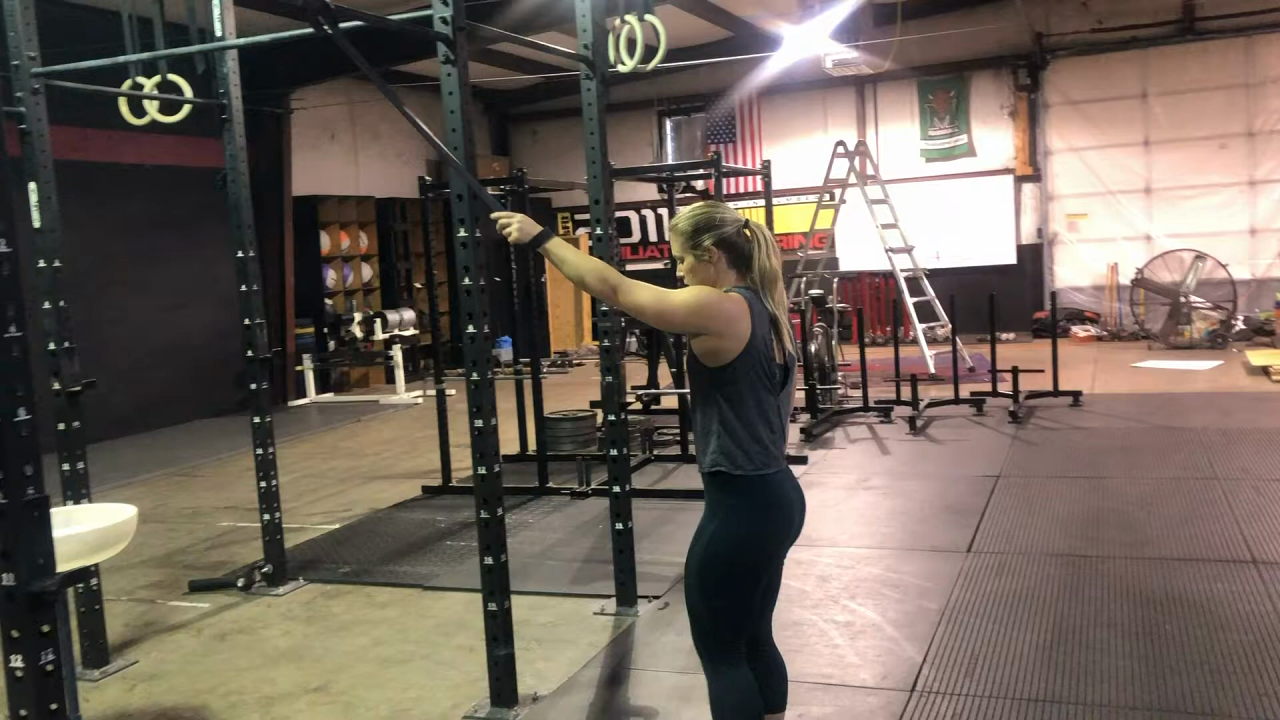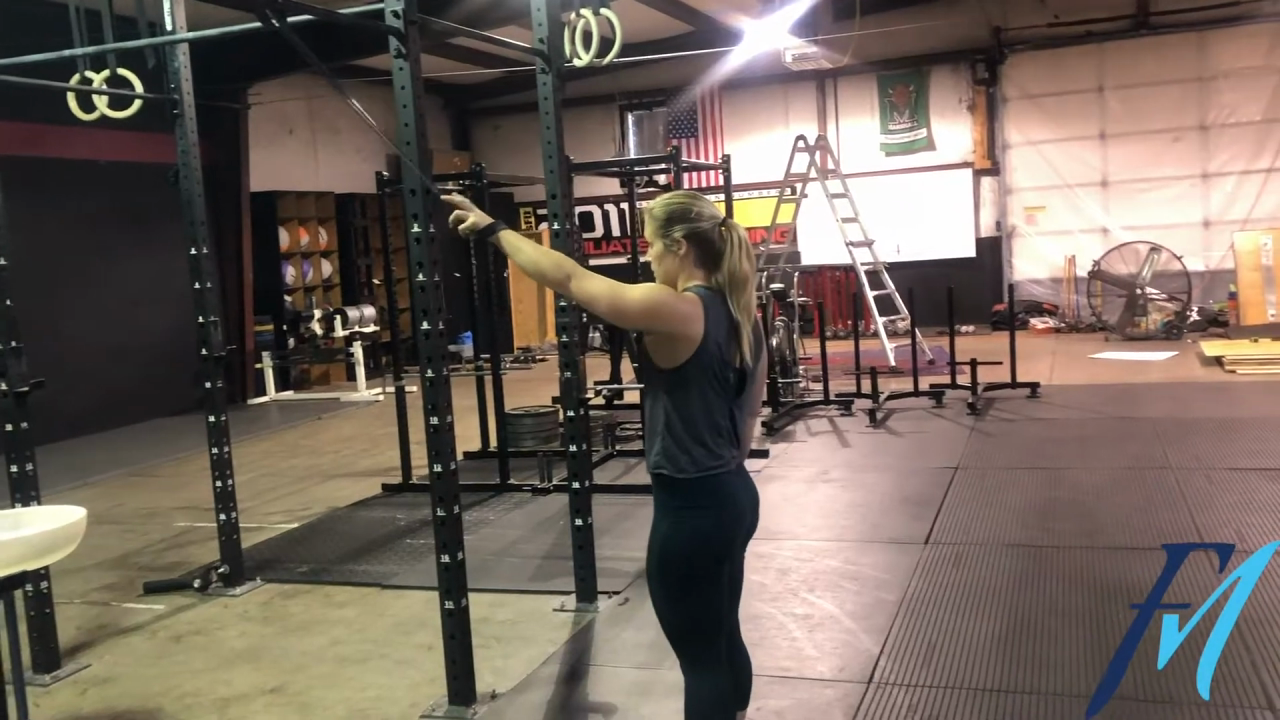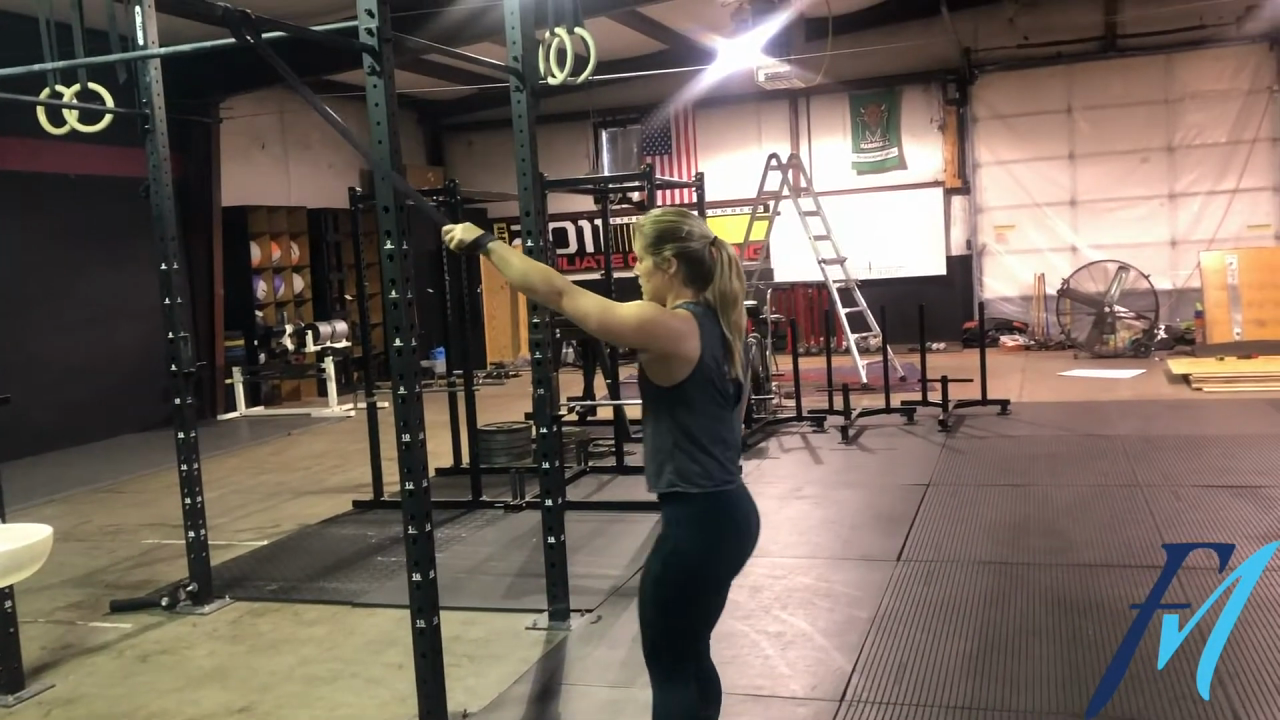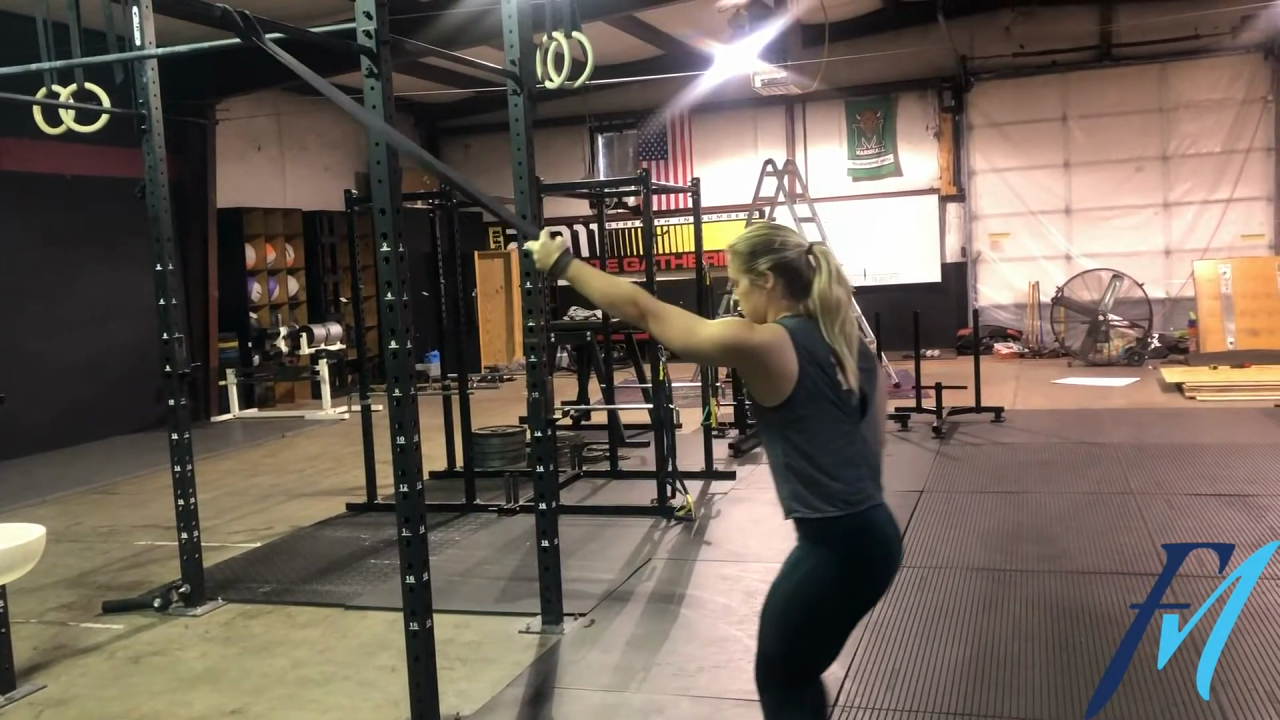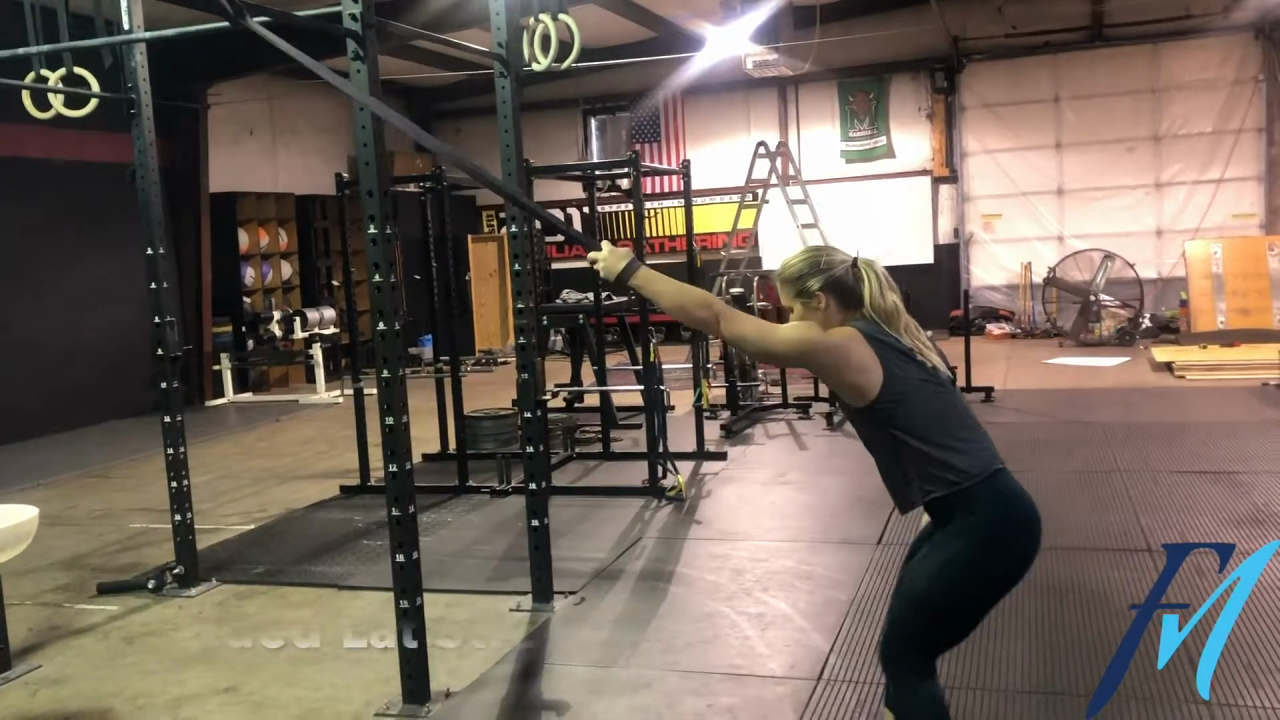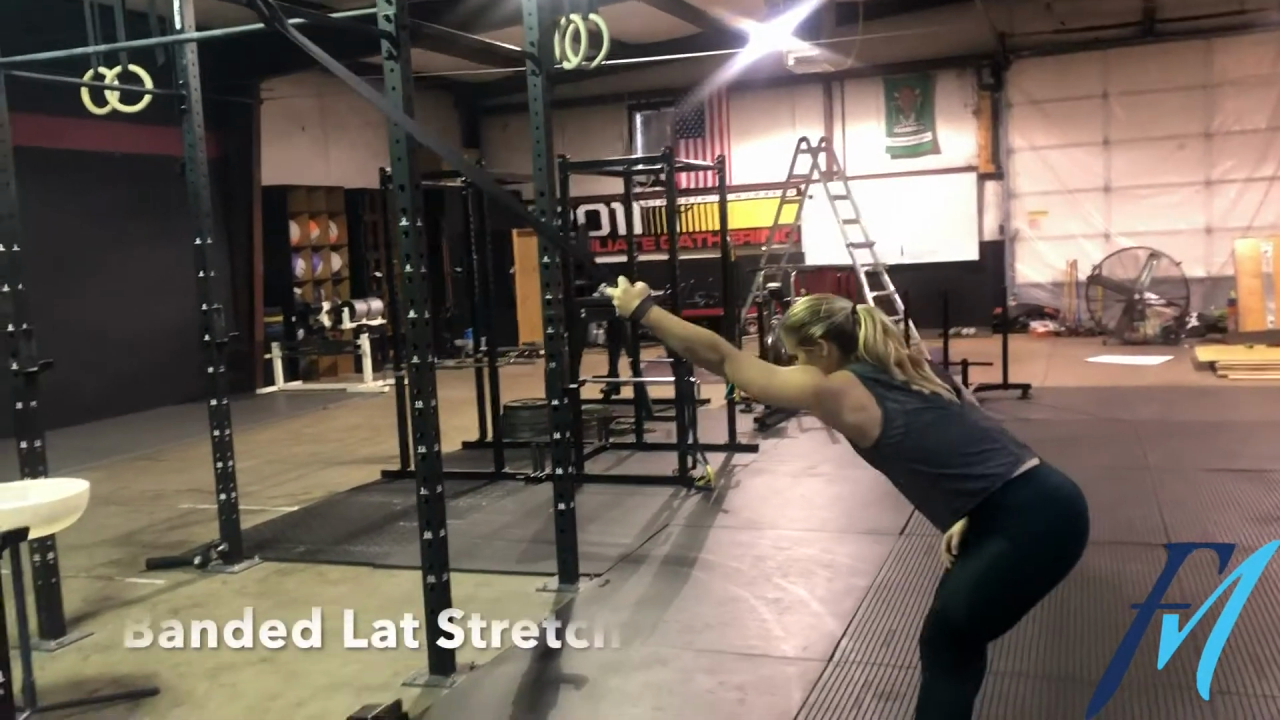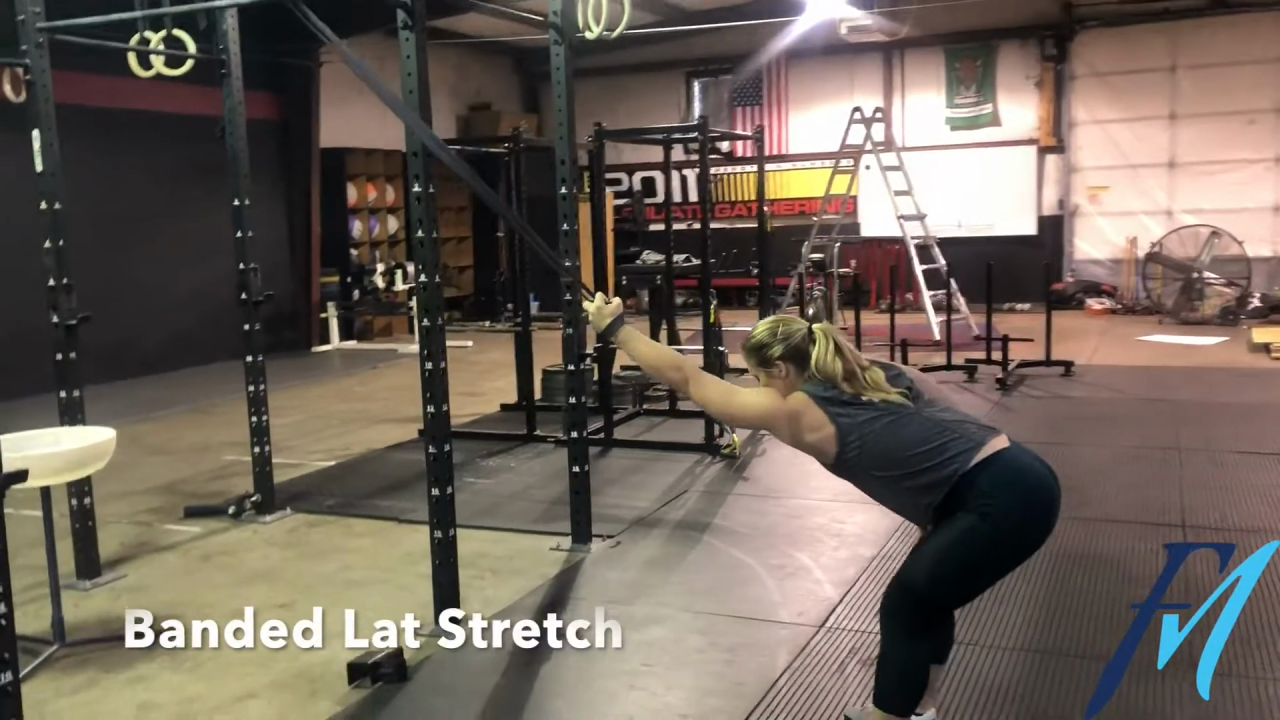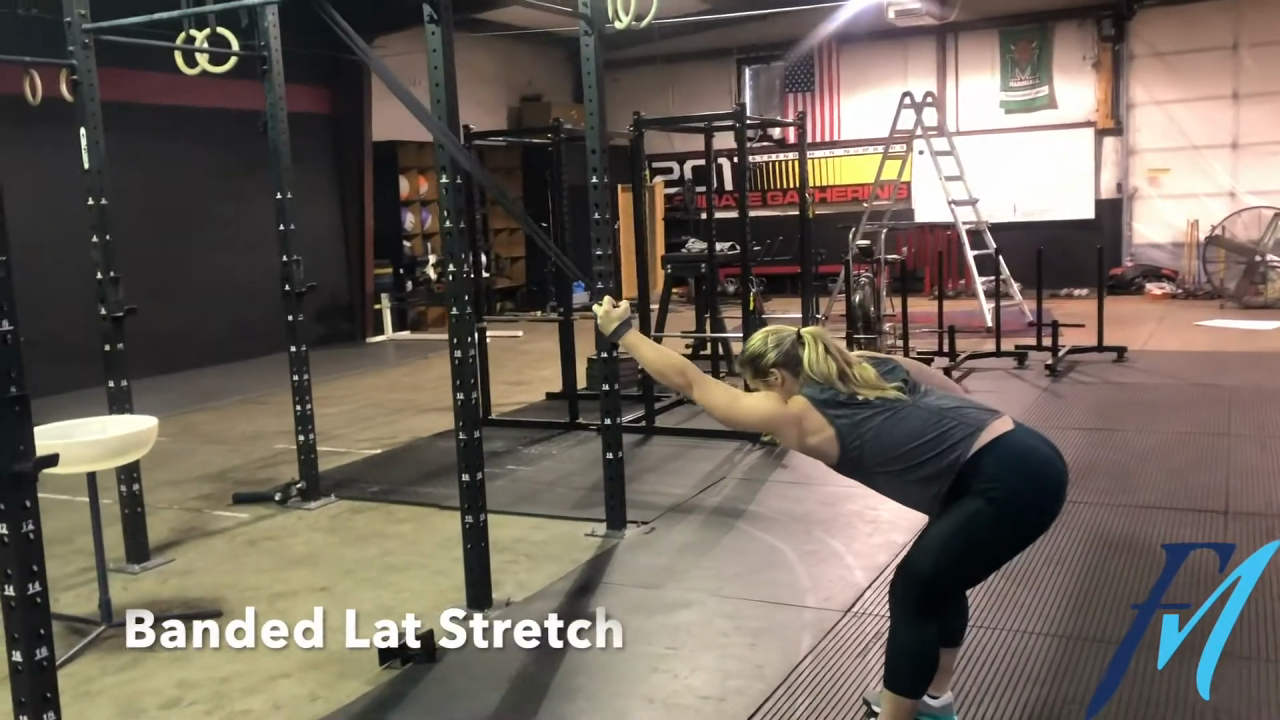
dt=0.7s
person 1, frame 1
left shoulder: (720, 311)
right shoulder: (768, 312)
left elbow: (614, 288)
left wrist: (540, 238)
left hip: (741, 505)
right hip: (776, 496)
left knee: (720, 654)
right knee: (752, 641)
person 1, frame 2
left shoulder: (674, 311)
right shoulder: (741, 315)
left elbow: (568, 278)
left wrist: (493, 228)
left hip: (690, 507)
right hip: (733, 496)
left knee: (701, 657)
right knee: (722, 640)
person 1, frame 3
left shoulder: (668, 328)
right shoulder: (717, 326)
left elbow: (558, 293)
left wrist: (483, 242)
left hip: (699, 522)
right hip: (727, 514)
left knee: (670, 672)
right knee: (686, 658)
person 1, frame 4
left shoulder: (763, 345)
right shoulder: (847, 343)
left elbow: (644, 311)
left wrist: (562, 262)
left hip: (838, 545)
right hip: (870, 533)
right knee: (792, 672)
person 1, frame 5
left shoulder: (837, 348)
right shoulder: (895, 337)
left elbow: (716, 317)
left wrist: (628, 270)
left hip: (987, 523)
right hip: (972, 511)
left knee: (904, 653)
right knee: (906, 639)
person 1, frame 6
left shoulder: (839, 393)
right shoulder: (907, 369)
left elbow: (722, 358)
left wrist: (642, 310)
right wrist: (968, 517)
left hip: (1034, 520)
right hip: (1028, 502)
left knee: (945, 644)
right knee: (953, 631)
person 1, frame 7
left shoulder: (796, 413)
right shoulder: (876, 374)
left elbow: (686, 377)
left wrist: (614, 327)
right wrist: (937, 514)
left hip: (1005, 497)
right hip: (1015, 475)
left knee: (905, 609)
right knee: (924, 598)
person 1, frame 8
left shoulder: (797, 417)
right shoulder: (875, 367)
left elbow: (691, 381)
right elbow: (958, 398)
left hip: (1011, 479)
right hip: (1024, 455)
left knee: (915, 591)
right knee: (934, 579)
